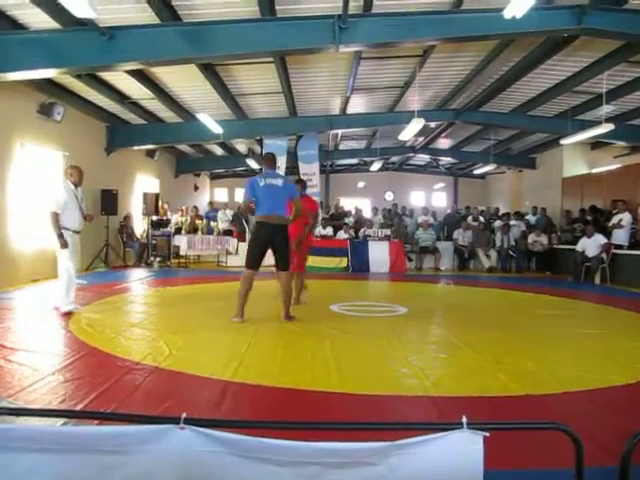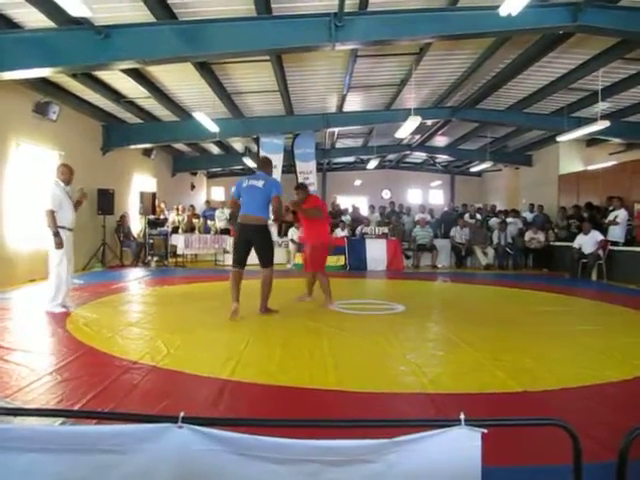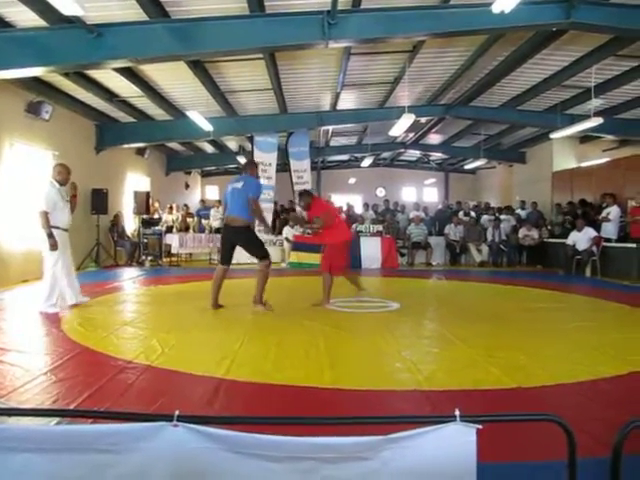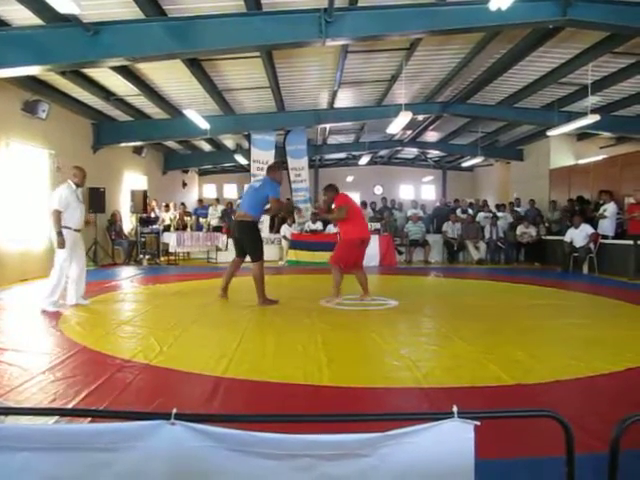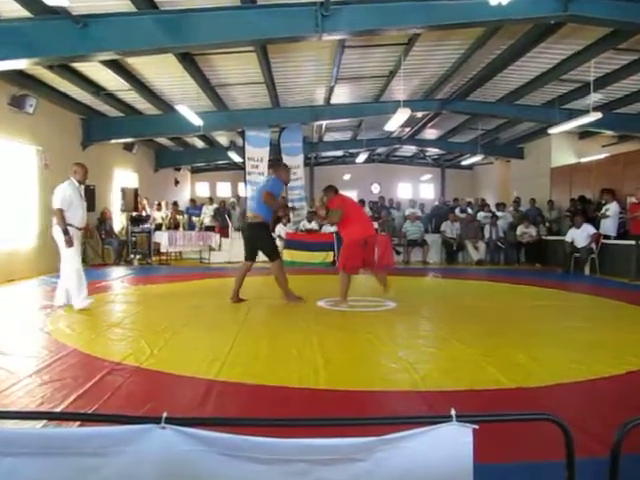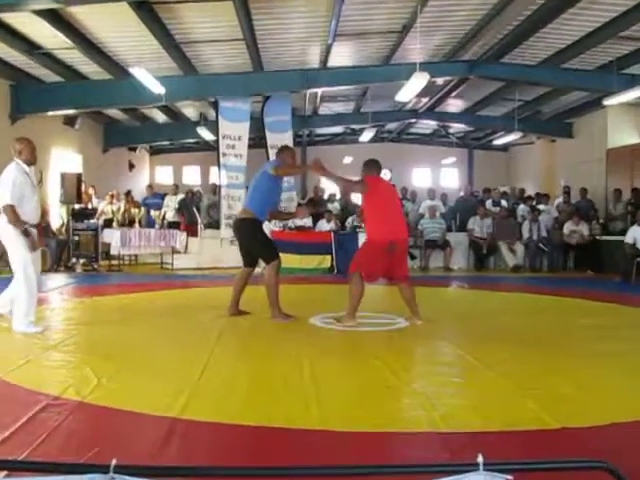
dt=0.5s
person 1, frame 1
left shoulder: (253, 181)
right shoulder: (287, 182)
left elbow: (245, 205)
right elbow: (298, 207)
left hip: (262, 227)
right hip: (281, 228)
left knee: (250, 270)
right knee: (284, 272)
left ankle: (240, 313)
right ankle: (287, 313)
person 1, frame 2
left shoulder: (242, 181)
right shoulder: (273, 183)
left elbow: (232, 204)
right elbow: (276, 205)
right wrist: (278, 218)
left hip: (242, 227)
right hip: (260, 228)
left knee: (237, 267)
right knee: (267, 269)
left ankle: (235, 302)
right ankle: (263, 306)
person 1, frame 3
left shoulder: (231, 184)
right shoulder: (254, 183)
right elbow: (254, 206)
right wrist: (265, 224)
left hip: (227, 228)
right hip: (243, 229)
left knee: (223, 265)
right knee: (265, 260)
left ankle: (214, 302)
right ankle: (258, 299)
person 1, frame 4
left shoulder: (255, 183)
right shoulder: (272, 185)
right elbow: (276, 206)
left wrist: (267, 211)
left hip: (237, 223)
right hip: (249, 225)
left knee: (239, 257)
right knee: (257, 262)
left ankle: (224, 288)
right ankle: (262, 298)
person 1, frame 5
left shoulder: (267, 183)
right shoulder: (276, 182)
right elbow: (266, 198)
left wrist: (278, 208)
right wrist: (281, 206)
left hip: (248, 226)
right hip: (259, 226)
left knee: (248, 262)
right knee: (275, 260)
left ankle: (235, 295)
right ankle: (288, 294)
person 1, frame 6
left shoulder: (273, 179)
right shoulder: (271, 166)
left elbow: (272, 213)
right elbow: (279, 171)
left wrist: (294, 214)
left hip: (244, 223)
right hip: (249, 224)
left knee: (249, 266)
right knee: (273, 261)
left ankle: (233, 307)
person 2, frame 1
left shoulder: (78, 191)
right shoulder: (63, 191)
right elbow: (54, 214)
left wrist: (86, 217)
right wrist: (60, 237)
left hip: (74, 235)
right hip: (65, 234)
left knee: (70, 268)
right knee: (67, 268)
left ankle: (64, 302)
right ankle: (66, 303)
person 2, frame 2
left shoulder: (65, 189)
right shoulder: (55, 189)
right elbow: (49, 213)
left wrist: (80, 201)
right wrist: (56, 236)
left hip: (67, 233)
right hip: (59, 233)
left knee: (66, 269)
right knee: (58, 269)
left ankle: (61, 301)
right ankle: (53, 304)
person 2, frame 3
left shoulder: (61, 190)
right shoulder: (49, 190)
left elbow: (70, 210)
right elbow: (43, 214)
left wrist: (73, 195)
right wrist: (50, 237)
left hip: (62, 233)
right hip: (53, 233)
left knee: (67, 267)
right knee: (53, 269)
left ankle: (73, 297)
right ankle: (48, 305)
person 2, frame 4
left shoulder: (77, 192)
right shoulder: (63, 190)
right elbow: (56, 213)
left wrist: (85, 221)
right wrist: (60, 235)
left hip: (76, 233)
right hip: (65, 232)
left knee: (79, 265)
right knee: (61, 267)
left ankle: (75, 297)
right ankle: (49, 302)
person 2, frame 5
left shoulder: (79, 189)
right shoulder: (65, 188)
right elbow: (58, 212)
left wrist: (86, 228)
right wrist: (66, 233)
left hip: (75, 231)
right hip: (65, 231)
left knee: (70, 265)
right knee: (73, 264)
left ankle: (62, 299)
right ankle: (80, 299)
person 2, frame 6
left shoulder: (28, 173)
left wrist: (31, 232)
right wrist: (28, 235)
left hip: (27, 230)
left knee: (28, 274)
right knee: (26, 277)
person 3, frame 1
left shoulder: (310, 204)
left elbow: (312, 224)
left wrist: (300, 239)
left hip: (301, 241)
right hip: (289, 239)
left knee: (297, 269)
right knee: (291, 267)
left ankle: (296, 297)
right ankle: (301, 285)
person 3, frame 2
left shoulder: (315, 201)
right shoulder: (301, 204)
left elbow: (316, 216)
right elbow: (300, 220)
left wrist: (299, 208)
left hip: (320, 240)
right hip: (310, 241)
left knee: (317, 269)
right knee: (309, 268)
left ankle: (329, 299)
right ankle: (308, 294)
person 3, frame 3
left shoulder: (317, 206)
right shoulder: (318, 204)
left elbow: (322, 224)
left hip: (336, 240)
right hip: (343, 237)
left knee: (326, 269)
right knee: (342, 267)
left ankle: (325, 300)
right ankle: (360, 289)
person 3, frame 4
left shoulder: (340, 199)
right shoulder: (345, 199)
left elbow: (342, 215)
right elbow: (339, 218)
left wrist: (327, 216)
right wrist: (326, 211)
left hip: (352, 237)
right hip: (363, 236)
left knee: (336, 263)
right knee: (356, 266)
left ankle: (336, 294)
right ankle: (365, 293)
person 3, frame 5
left shoulder: (336, 201)
right shoulder: (346, 200)
left elbow: (336, 219)
left wrist: (324, 220)
right wrist: (325, 214)
left hip: (355, 238)
right hip: (369, 234)
left knee: (344, 268)
right knee: (372, 265)
left ankle: (343, 299)
right ankle: (387, 290)
person 3, frame 6
left shoulder: (370, 184)
right shoulder: (389, 187)
left elbow: (349, 186)
left hip: (380, 239)
right hip: (400, 238)
left knee: (357, 275)
right knee: (401, 279)
